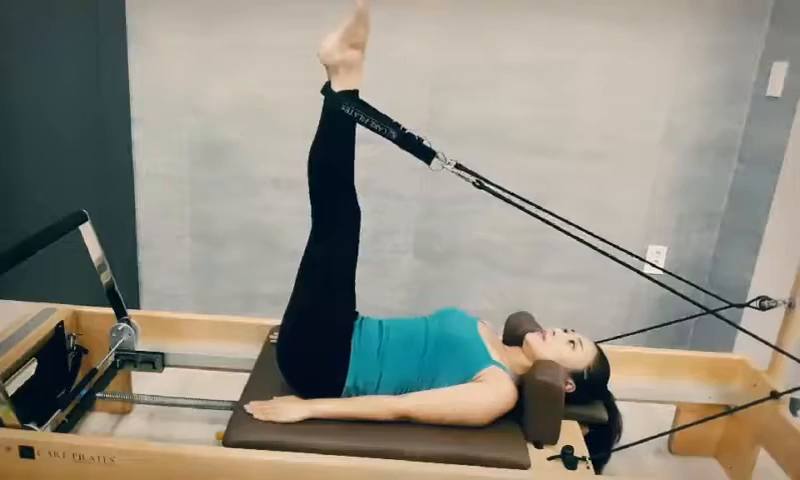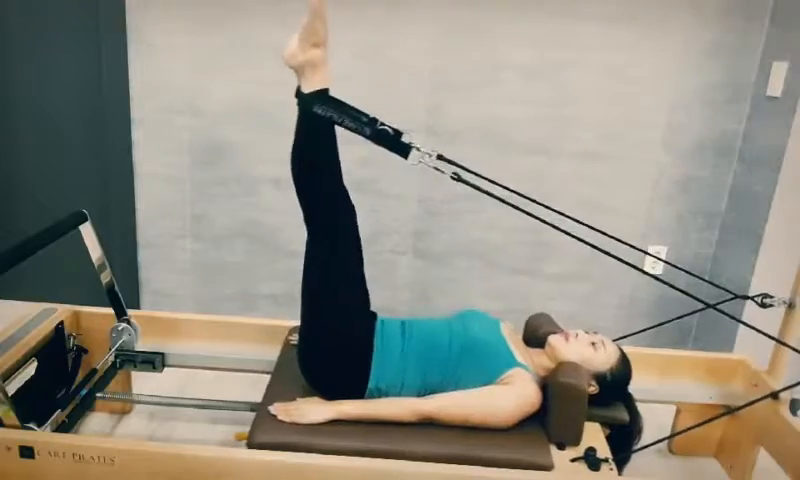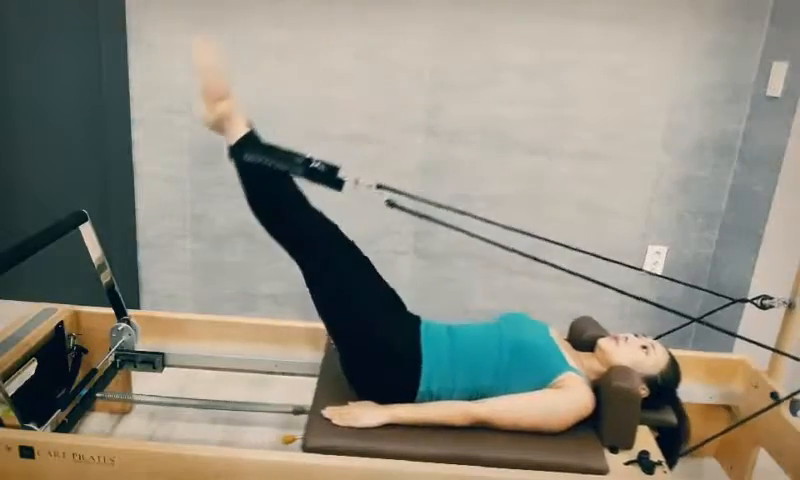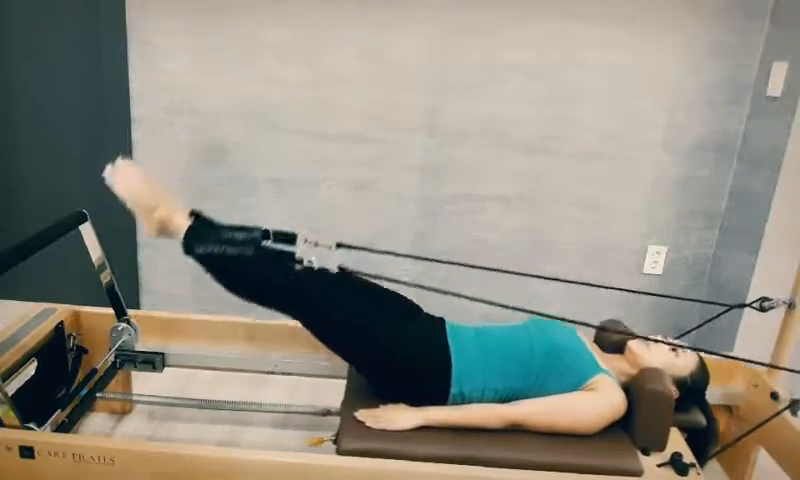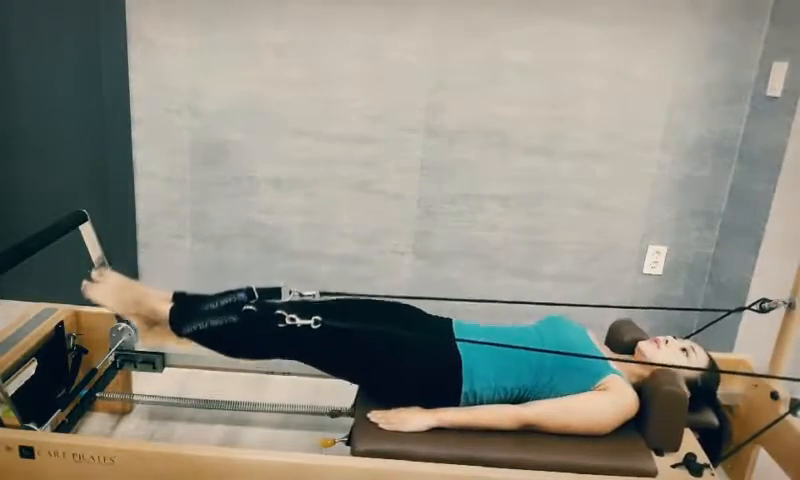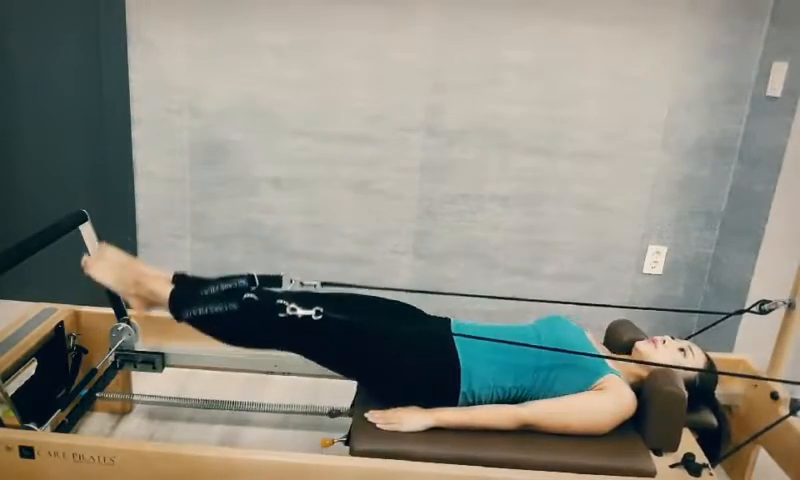
dt=0.5s
person 1, frame 1
left shoulder: (500, 393)
right shoulder: (489, 338)
left elbow: (401, 408)
left wrist: (308, 407)
left hip: (324, 366)
right hip: (340, 341)
left knee: (334, 224)
person 1, frame 2
left shoulder: (523, 395)
right shoulder: (510, 340)
left elbow: (424, 410)
left wrist: (331, 410)
left hip: (346, 367)
right hip: (366, 339)
left knee: (331, 223)
right knee: (332, 214)
person 1, frame 3
left shoulder: (575, 398)
right shoulder: (557, 345)
left elbow: (476, 411)
left wrist: (386, 413)
left hip: (402, 370)
right hip: (415, 337)
left knee: (314, 242)
right knee: (319, 240)
left ankle: (234, 130)
right ankle: (234, 128)
person 1, frame 4
left shoulder: (608, 401)
right shoulder: (588, 350)
left elbow: (509, 414)
left wrist: (417, 416)
left hip: (431, 376)
right hip: (437, 337)
left knee: (303, 290)
right knee: (307, 275)
left ankle: (177, 223)
right ankle: (179, 220)
person 1, frame 5
left shoulder: (619, 402)
right shoulder: (595, 348)
left elbow: (522, 414)
left wrist: (430, 416)
left hip: (444, 375)
right hip: (443, 336)
left knee: (293, 332)
right knee: (286, 306)
left ankle: (162, 311)
right ankle: (164, 304)
person 1, frame 6
left shoulder: (617, 402)
right shoulder: (594, 349)
left elbow: (520, 414)
left wrist: (428, 416)
left hip: (442, 376)
right hip: (440, 337)
left knee: (296, 324)
right knee: (287, 301)
left ankle: (163, 292)
right ankle: (162, 284)
